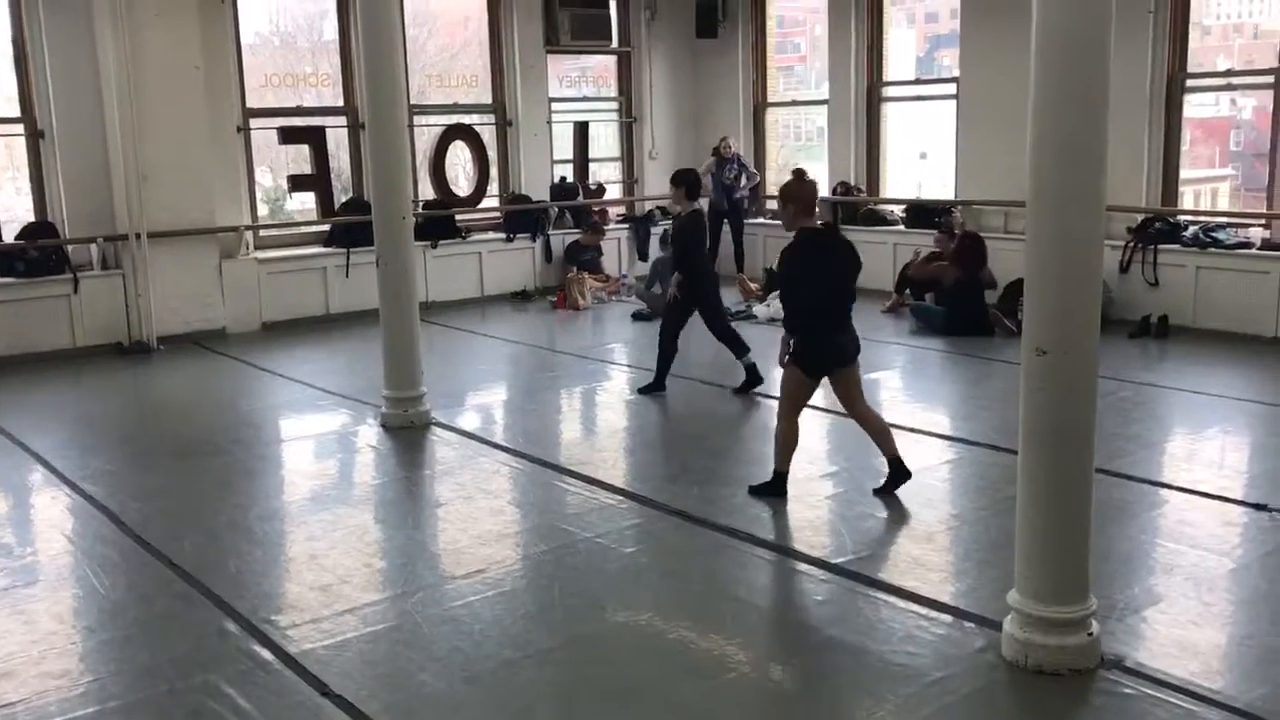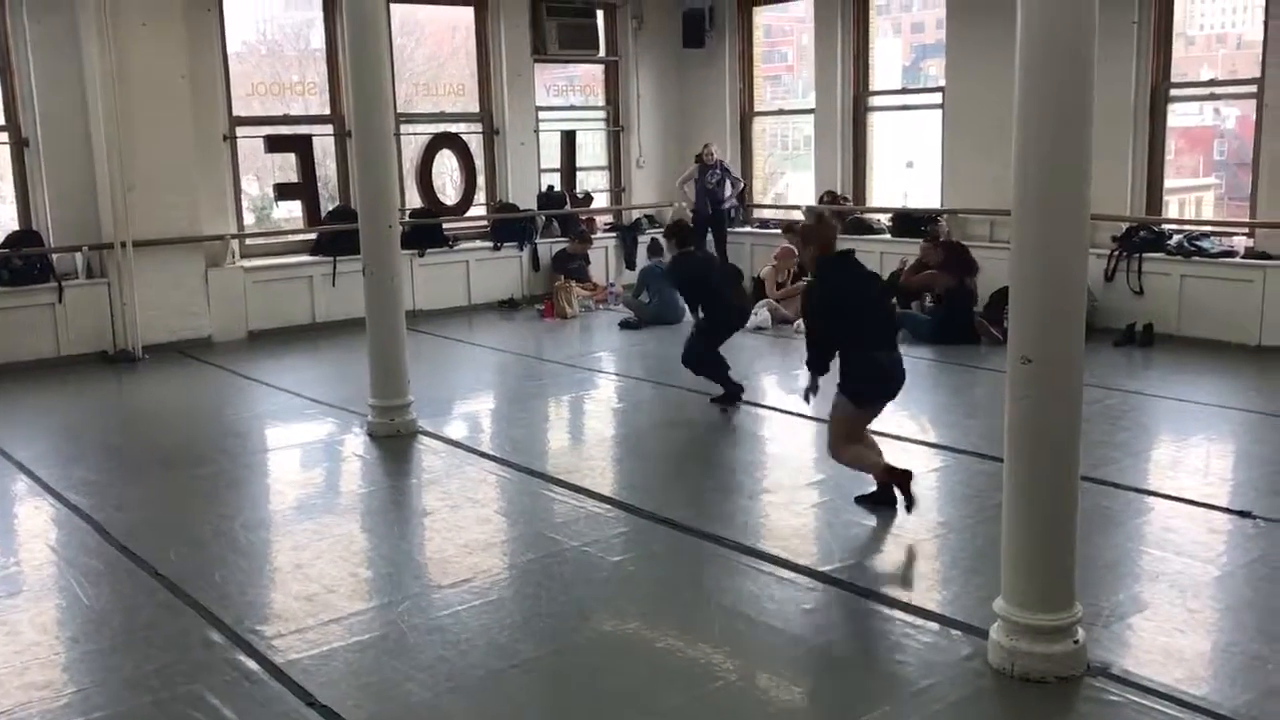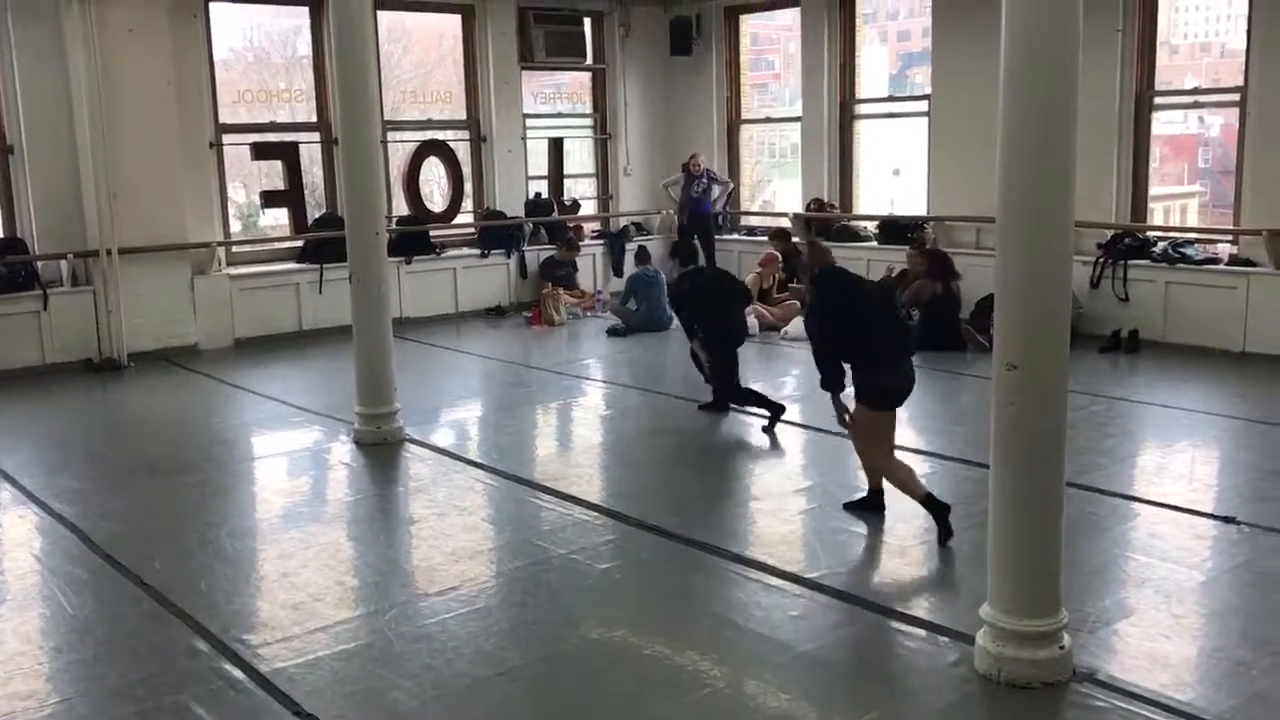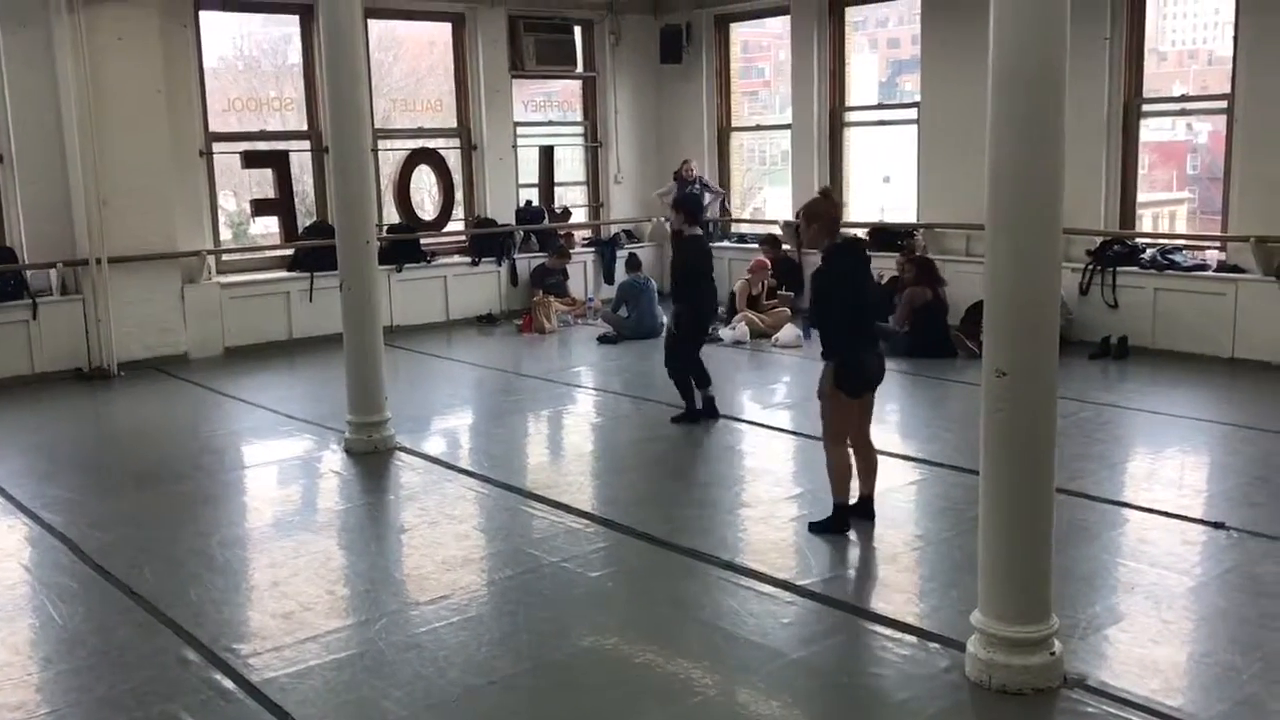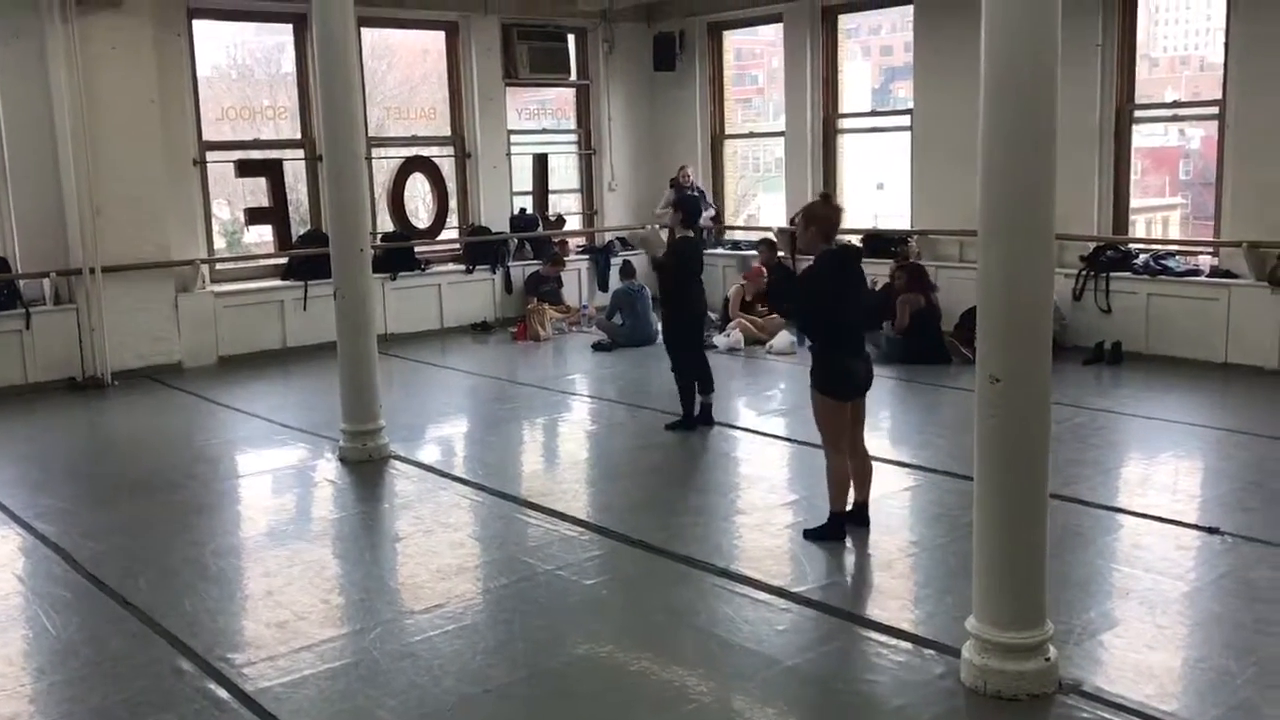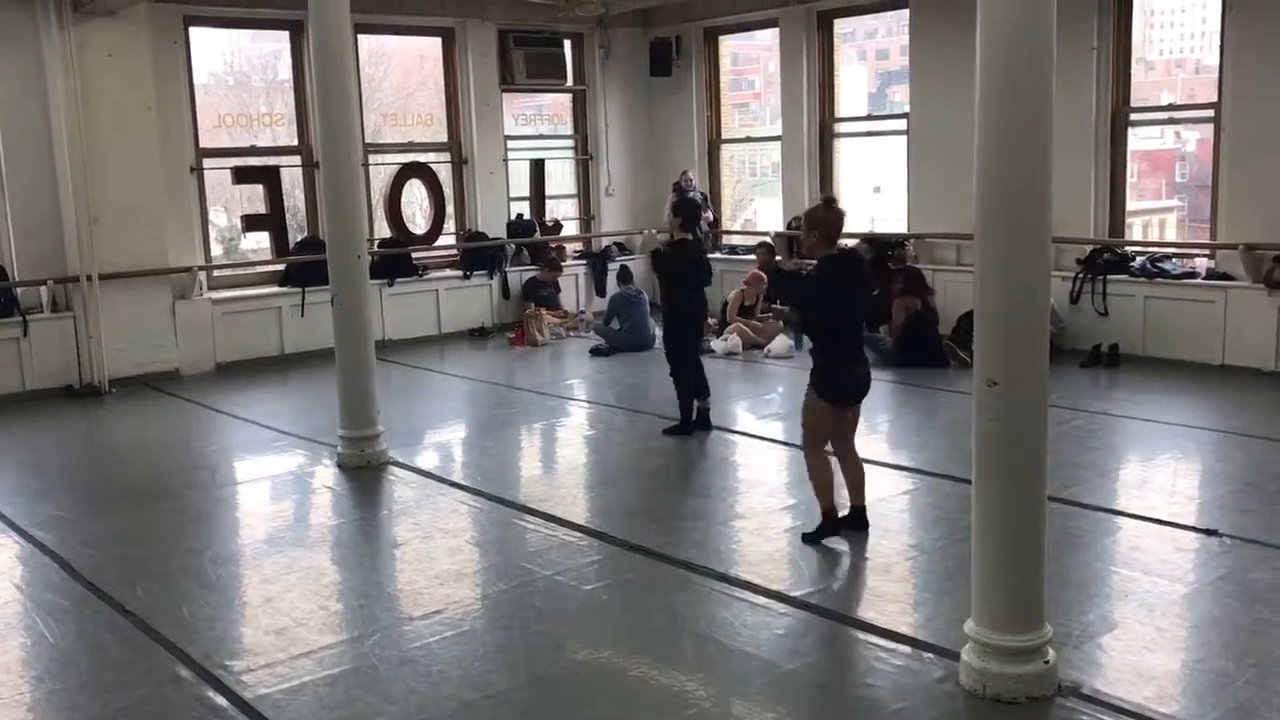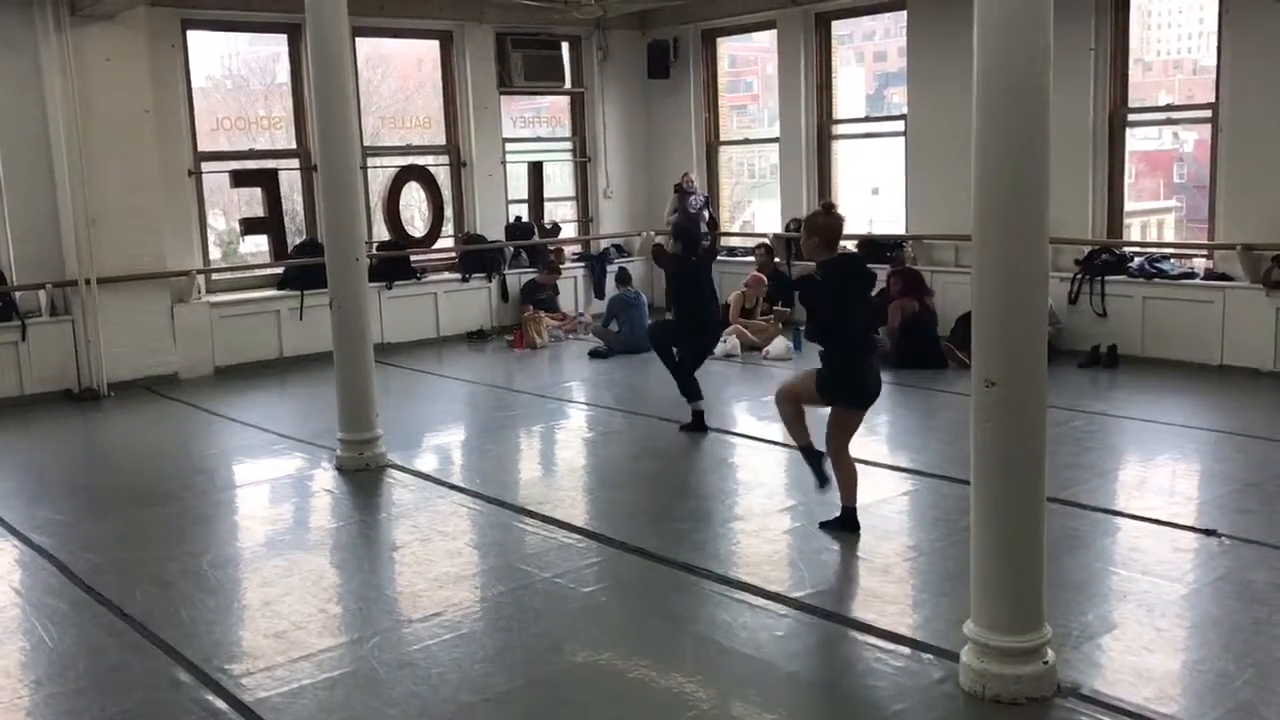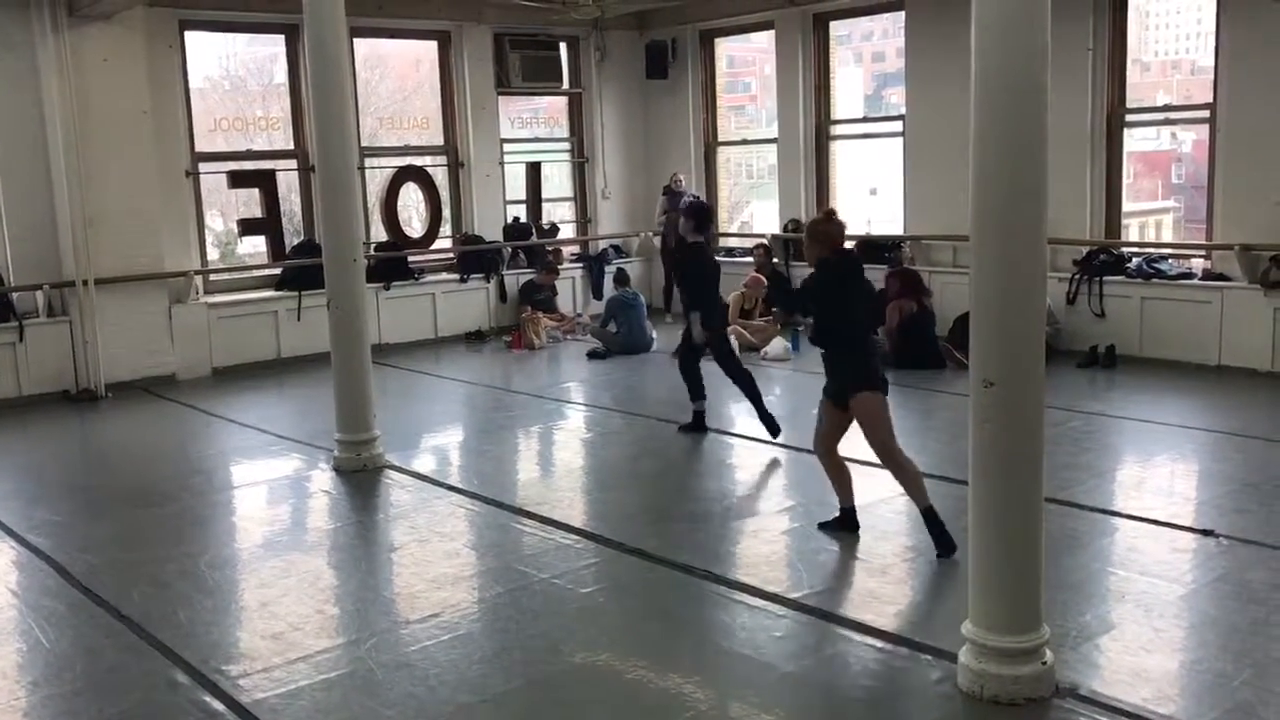
dt=0.3s
person 1, frame 1
left shoulder: (796, 252)
right shoulder: (836, 242)
left elbow: (796, 308)
right elbow: (851, 275)
left wrist: (786, 339)
left hip: (815, 346)
right hip: (846, 338)
left knee: (787, 413)
right knee: (859, 407)
left ankle: (778, 482)
right ankle: (897, 468)
person 1, frame 2
left shoulder: (816, 290)
right shoulder: (863, 275)
left elbow: (820, 340)
right elbow: (887, 318)
left wrist: (814, 377)
left hip: (862, 371)
right hip: (892, 366)
left knee: (840, 445)
right knee: (853, 432)
left ankle: (894, 476)
right ankle: (885, 490)
person 1, frame 3
left shoulder: (818, 309)
right shoulder: (865, 289)
left elbow: (827, 359)
right elbow: (900, 327)
left wrist: (836, 401)
right wrist: (899, 355)
left hip: (879, 379)
right hip: (901, 371)
left knee: (880, 457)
right knee: (861, 432)
left ankle: (937, 508)
right ankle: (874, 497)
person 1, frame 4
left shoulder: (829, 271)
right shoulder: (855, 258)
left elbow: (832, 327)
left wrist: (827, 374)
left hip: (849, 364)
right hip: (871, 358)
left knee: (834, 442)
right knee: (860, 437)
left ankle: (839, 515)
right ankle: (865, 504)
person 1, frame 5
left shoulder: (818, 274)
right shoulder: (849, 265)
left elbow: (799, 313)
left hip: (833, 368)
right hip: (858, 363)
left knee: (835, 450)
right knee: (855, 446)
left ankle: (836, 523)
right ankle: (859, 511)
person 1, frame 6
left shoulder: (823, 277)
right shoulder: (853, 268)
left wrist: (791, 276)
left hip: (833, 371)
right hip: (856, 368)
left knee: (813, 448)
right knee: (845, 448)
left ankle: (828, 520)
right ankle: (857, 514)
person 1, frame 7
left shoulder: (829, 279)
right shoulder: (853, 271)
left elbow: (819, 330)
left wrist: (806, 283)
left hip: (842, 377)
right hip: (868, 375)
left knee: (786, 393)
right knee: (836, 445)
left ankle: (815, 456)
right ankle: (848, 516)
person 1, frame 8
left shoulder: (835, 276)
right shoulder: (850, 280)
left elbow: (805, 302)
left hip: (860, 378)
right hip: (840, 377)
left knee: (889, 454)
right knee: (823, 447)
left ankle: (933, 523)
right ankle: (848, 516)
person 2, frame 1
left shoulder: (690, 220)
right shoulder: (689, 216)
left elbow: (688, 257)
left wrist: (675, 281)
right wrist: (677, 279)
left hip: (693, 283)
right hip: (704, 281)
left knee: (669, 331)
right knee: (721, 326)
left ankle: (659, 381)
right ankle: (752, 373)
person 2, frame 2
left shoulder: (676, 266)
right shoulder: (704, 256)
left elbow: (690, 294)
right elbow: (736, 274)
left wrist: (698, 319)
left hip: (723, 313)
right hip: (741, 307)
left knee: (692, 357)
right knee: (705, 352)
left ankle: (732, 388)
right ankle: (731, 391)
person 2, frame 3
left shoulder: (677, 288)
right shoulder: (714, 273)
left elbow: (688, 324)
right elbow: (744, 294)
left wrist: (697, 343)
left hip: (720, 333)
right hip: (738, 327)
left knee: (729, 389)
right knee: (698, 352)
left ankle: (771, 407)
right ankle: (719, 399)
person 2, frame 4
left shoulder: (687, 244)
right shoulder: (701, 242)
left elbow: (681, 281)
left wrist: (676, 311)
left hip: (692, 310)
right hip: (705, 307)
left knee: (673, 359)
right knee: (689, 356)
left ankle: (691, 409)
right ankle: (708, 405)
person 2, frame 5
left shoulder: (677, 247)
right shoulder: (694, 243)
left elbow: (668, 278)
left hip: (678, 312)
right hip: (696, 308)
left knee: (682, 364)
right knee: (698, 358)
left ankle: (688, 417)
right ankle: (705, 412)
person 2, frame 6
left shoulder: (673, 250)
right shoulder: (697, 246)
right elbow: (707, 278)
left wrist: (659, 252)
left hip: (679, 315)
right hip: (697, 311)
left knee: (680, 368)
right knee: (692, 363)
left ankle: (686, 423)
right ankle: (703, 416)
person 2, frame 7
left shoulder: (676, 266)
right shoulder: (703, 259)
left elbow: (657, 253)
right elbow: (713, 243)
left hip: (690, 329)
right hip: (712, 328)
right knee: (686, 370)
right ankle: (698, 419)
person 2, frame 8
left shoulder: (689, 251)
right shoulder: (702, 250)
left elbow: (694, 288)
left wrist: (695, 322)
left hip: (705, 317)
right hip: (711, 314)
left knee: (731, 366)
right knee: (687, 363)
left ankle: (763, 414)
right ankle: (698, 418)
